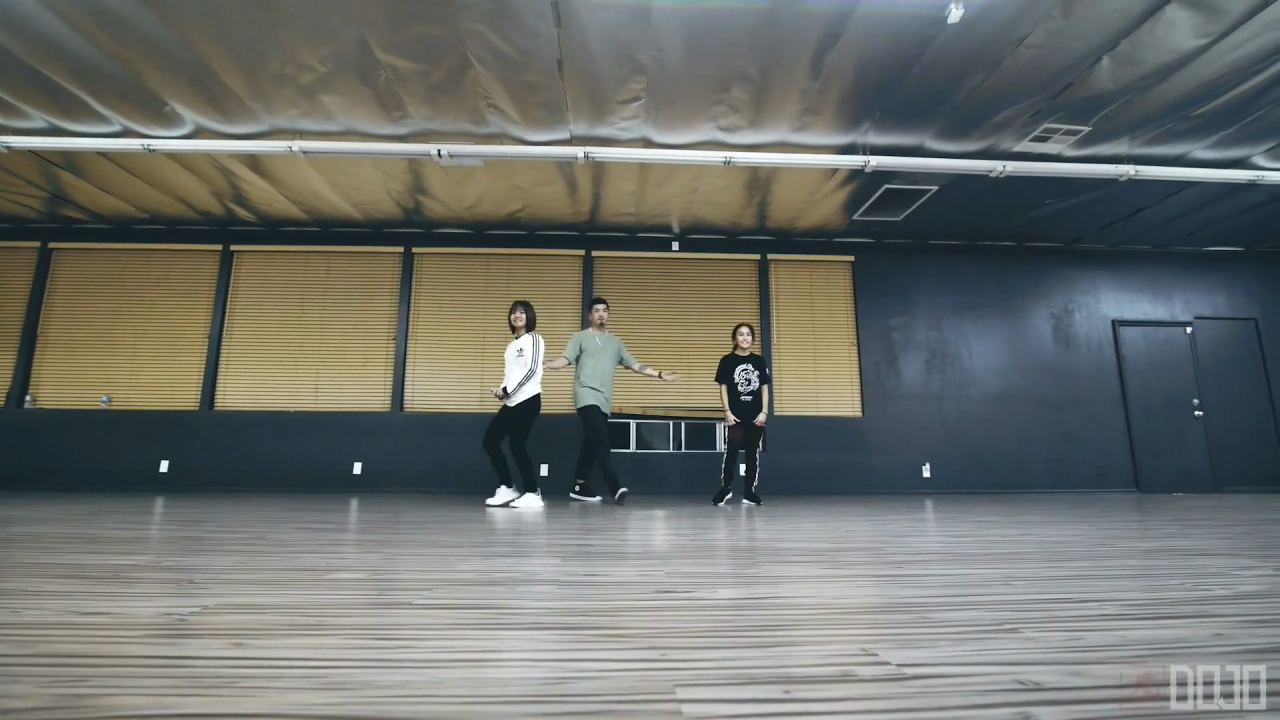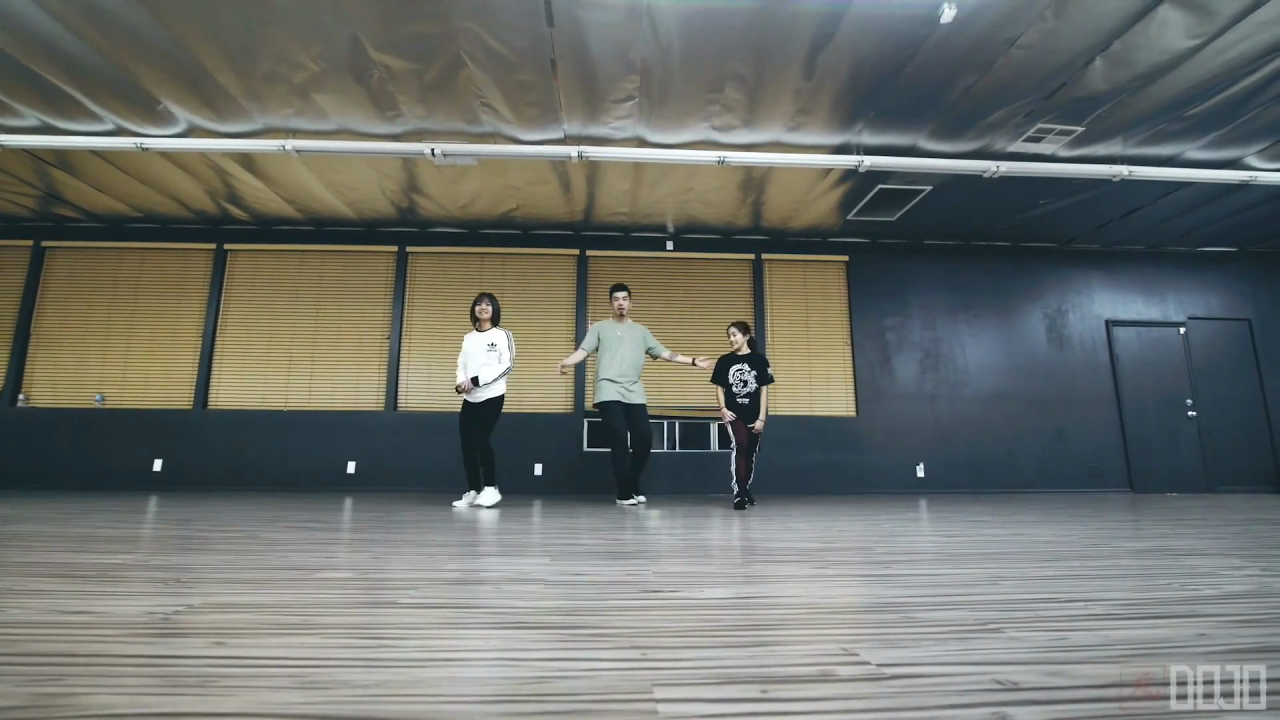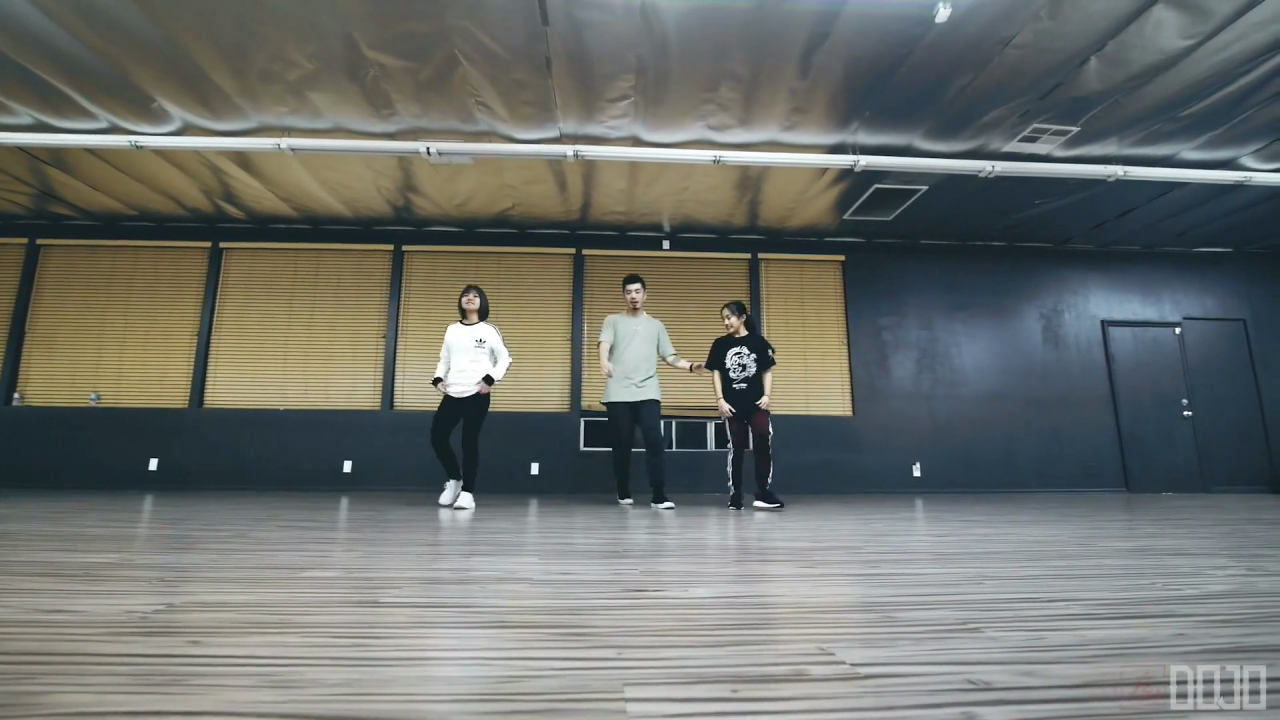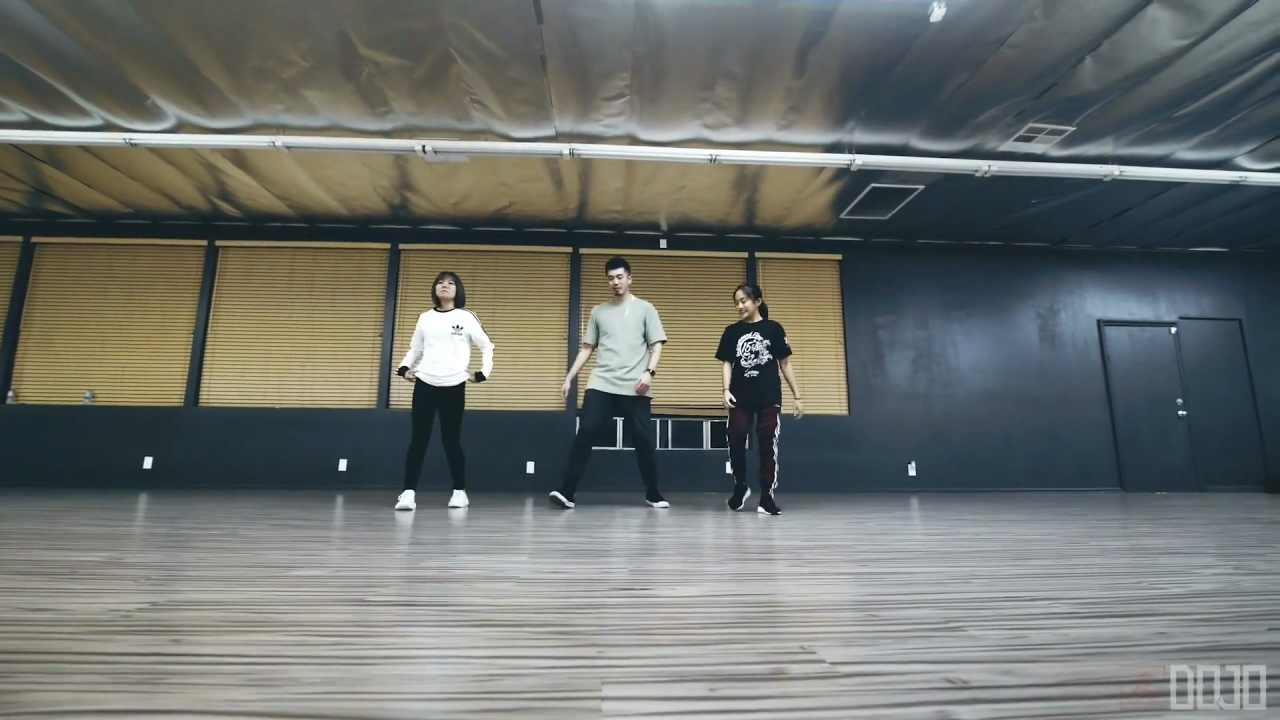
dt=0.4s
person 1, frame 1
left shoulder: (615, 342)
right shoulder: (580, 338)
left elbow: (633, 364)
right elbow: (566, 359)
left wrist: (660, 374)
right wrist: (547, 364)
left hip: (604, 400)
right hip: (587, 397)
left knee: (593, 444)
right knee: (601, 440)
left ankle: (580, 487)
right ankle: (615, 487)
person 1, frame 2
left shoulder: (641, 331)
right shoulder: (599, 328)
left elbow: (663, 353)
right elbow: (583, 350)
left wrist: (693, 361)
right wrist: (568, 361)
left hip: (634, 393)
right hip: (608, 392)
left knee: (644, 439)
right knee: (618, 441)
left ankle: (633, 485)
right ankle: (624, 493)
person 1, frame 3
left shoulder: (656, 325)
right shoulder: (613, 321)
left elbow: (669, 356)
right elbow: (604, 345)
left wrist: (690, 366)
right wrist: (604, 362)
left hip: (647, 392)
right hip: (619, 392)
left knee: (654, 441)
right knee: (620, 443)
left ankle: (659, 495)
right ankle: (623, 490)
person 1, frame 4
left shoulder: (645, 309)
right shoulder: (598, 312)
left elbow: (657, 344)
right elbow: (587, 348)
left wrist: (648, 372)
right wrist: (569, 377)
left hip: (633, 387)
right hip: (601, 385)
left knee: (644, 440)
right knee: (585, 434)
left ankle: (653, 493)
right ankle: (567, 492)
person 2, frame 1
left shoulder: (534, 339)
right shoulder: (511, 346)
left elbow: (531, 370)
left wrist: (506, 390)
right wrist: (502, 390)
left hip: (527, 400)
right hip: (510, 402)
left knee: (517, 445)
right knee: (490, 440)
left ankle: (532, 493)
right ankle: (506, 487)
person 2, frame 2
left shoulder: (502, 335)
right shoulder: (468, 338)
left elbow: (506, 366)
right elbow: (461, 366)
left wrist: (476, 381)
right wrist: (460, 384)
left hip: (492, 397)
right hip: (470, 399)
left knee: (481, 440)
right knee: (467, 443)
left ankle: (490, 488)
right ankle: (474, 491)
person 2, frame 3
left shoulder: (489, 331)
right shoulder: (452, 330)
left elbow: (505, 360)
right elbow: (444, 360)
left wrist: (490, 380)
right wrist: (438, 379)
left hip: (478, 394)
right hip: (452, 393)
left knee: (469, 442)
right knee: (437, 436)
left ankle: (467, 492)
right ankle: (454, 479)
person 2, frame 4
left shoulder: (467, 318)
right shoulder: (425, 318)
left elbow: (487, 347)
right elbow: (415, 348)
left wrist: (483, 373)
right wrist: (404, 367)
left hip: (454, 385)
right hip: (425, 384)
left knee: (451, 439)
right knee: (419, 437)
left ankle: (459, 490)
right ankle: (408, 492)
person 3, frame 1
left shoulder: (759, 361)
right shoulder: (727, 361)
left elbow: (765, 388)
right elbow: (723, 388)
left wrist: (764, 412)
right wrist: (727, 411)
left hip: (755, 414)
right hip: (736, 414)
left knee: (753, 452)
right knee: (732, 448)
left ankle: (750, 492)
right ankle: (725, 488)
person 3, frame 2
left shoulder: (759, 360)
right shoulder: (724, 361)
left elbow: (764, 390)
right elbow: (719, 388)
left wrist: (762, 417)
right wrist: (723, 409)
left hip: (754, 415)
right hip: (734, 414)
left knee: (750, 453)
right knee: (739, 446)
left ankle: (744, 490)
right ankle: (739, 494)
person 3, frame 3
left shoulder: (759, 342)
right shoulder: (720, 344)
left elbow: (767, 371)
right elbow: (716, 373)
left wrist: (767, 393)
right wrist: (720, 400)
left hip: (756, 402)
right hip: (732, 404)
left knee: (763, 441)
right knee: (736, 447)
left ankle: (763, 493)
right ankle: (735, 495)
person 3, frame 4
left shoulder: (773, 329)
right shoulder: (732, 331)
left elbow: (785, 363)
right elbow: (727, 363)
left wrist: (797, 394)
right wrist: (726, 389)
left hip: (769, 395)
right hip: (740, 395)
left knee: (768, 444)
right knee: (736, 440)
left ankle: (767, 497)
right ankle: (740, 485)
